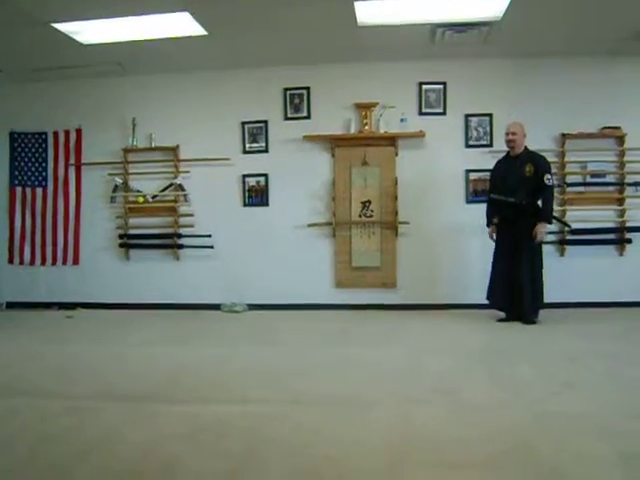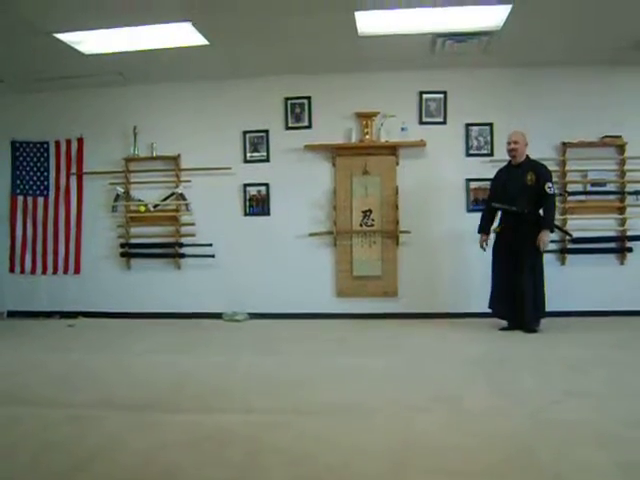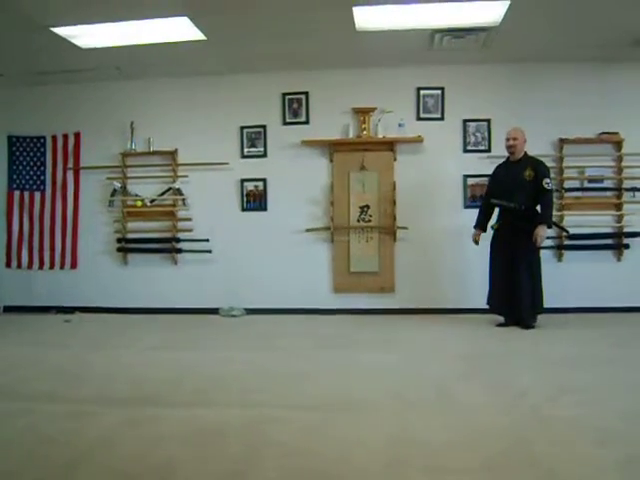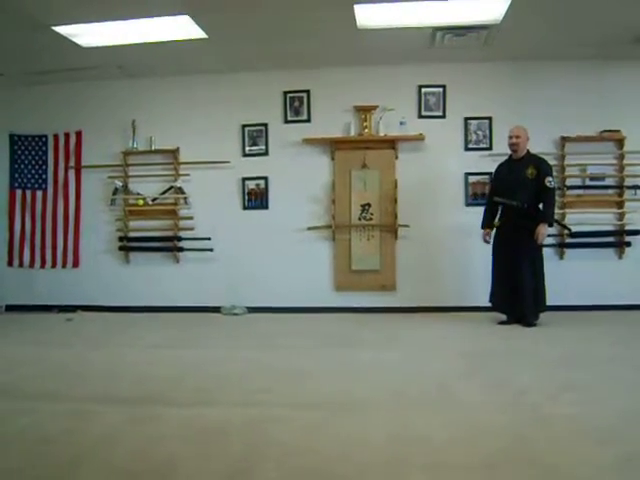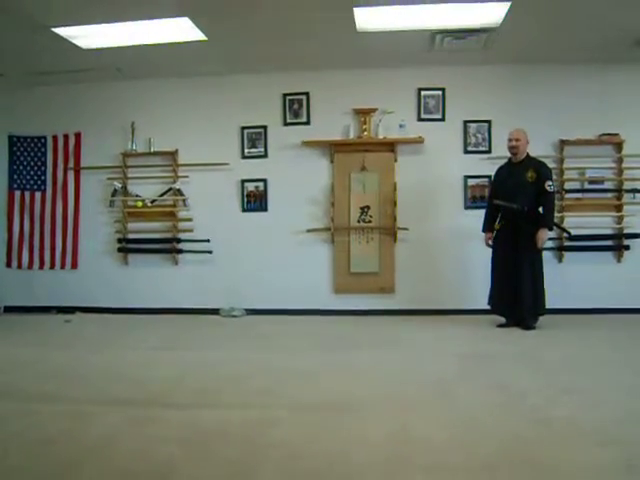
dt=0.2s
person 1, frame 1
left shoulder: (538, 162)
right shoulder: (500, 165)
left elbow: (547, 194)
right elbow: (493, 196)
left wrist: (543, 222)
right wrist: (491, 223)
left hip: (529, 221)
right hip: (505, 222)
left knee: (528, 266)
right knee: (504, 266)
left ankle: (530, 311)
right ankle: (511, 310)
person 1, frame 2
left shoulder: (539, 170)
right shoulder: (501, 174)
left elbow: (549, 202)
right elbow: (491, 204)
left wrist: (546, 229)
right wrist: (484, 231)
left hip: (530, 230)
right hip: (506, 230)
left knee: (529, 274)
right knee: (504, 274)
left ankle: (531, 320)
right ankle: (512, 319)
person 1, frame 3
left shoulder: (537, 167)
right shoulder: (500, 170)
left elbow: (546, 197)
right elbow: (488, 200)
left wrist: (543, 224)
right wrist: (480, 226)
left hip: (527, 226)
right hip: (504, 226)
left knee: (527, 270)
right knee: (502, 271)
left ankle: (528, 316)
right ankle: (509, 315)
person 1, frame 4
left shoulder: (540, 165)
right shoulder: (502, 168)
left elbow: (549, 196)
right elbow: (493, 199)
left wrist: (545, 223)
right wrist: (487, 225)
left hip: (529, 224)
right hip: (506, 224)
left knee: (529, 268)
right knee: (505, 269)
left ankle: (530, 314)
right ankle: (512, 313)
person 1, frame 5
left shoulder: (539, 168)
right shoulder: (501, 171)
left elbow: (548, 200)
right elbow: (493, 203)
left wrist: (545, 227)
right wrist: (488, 229)
left hip: (529, 228)
right hip: (505, 228)
left knee: (529, 272)
right knee: (504, 272)
left ankle: (529, 317)
right ankle: (511, 316)
